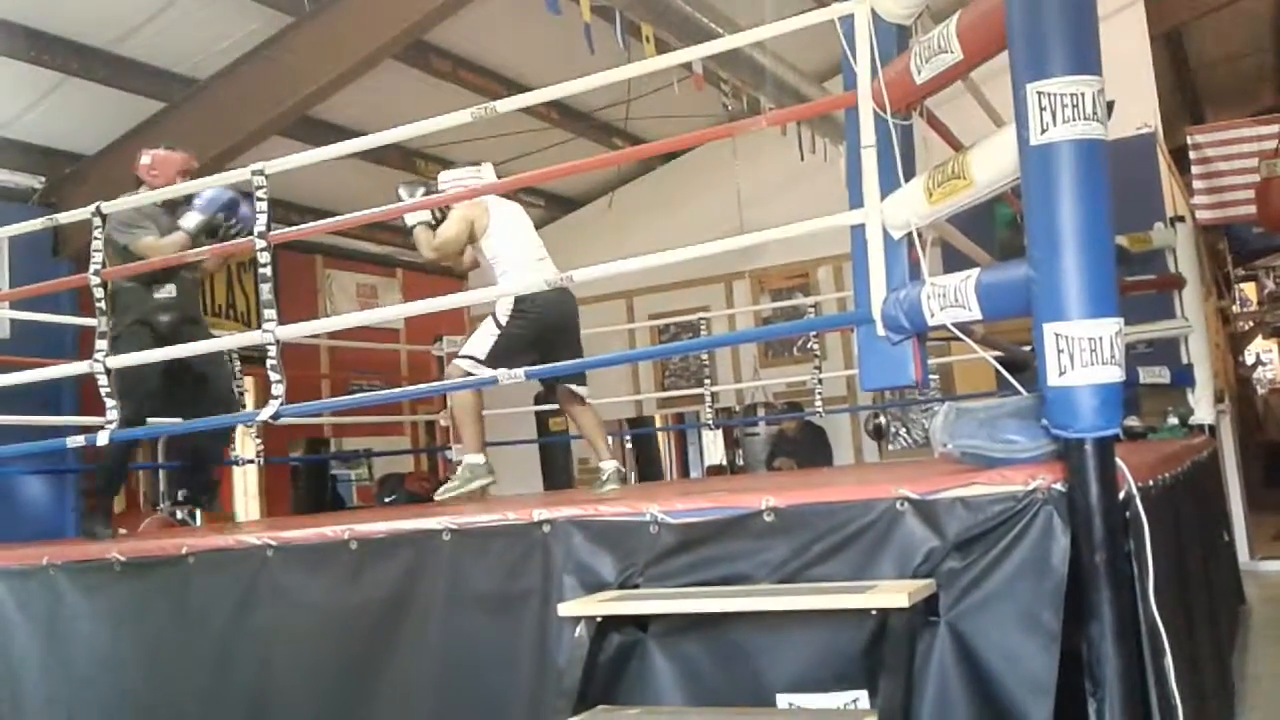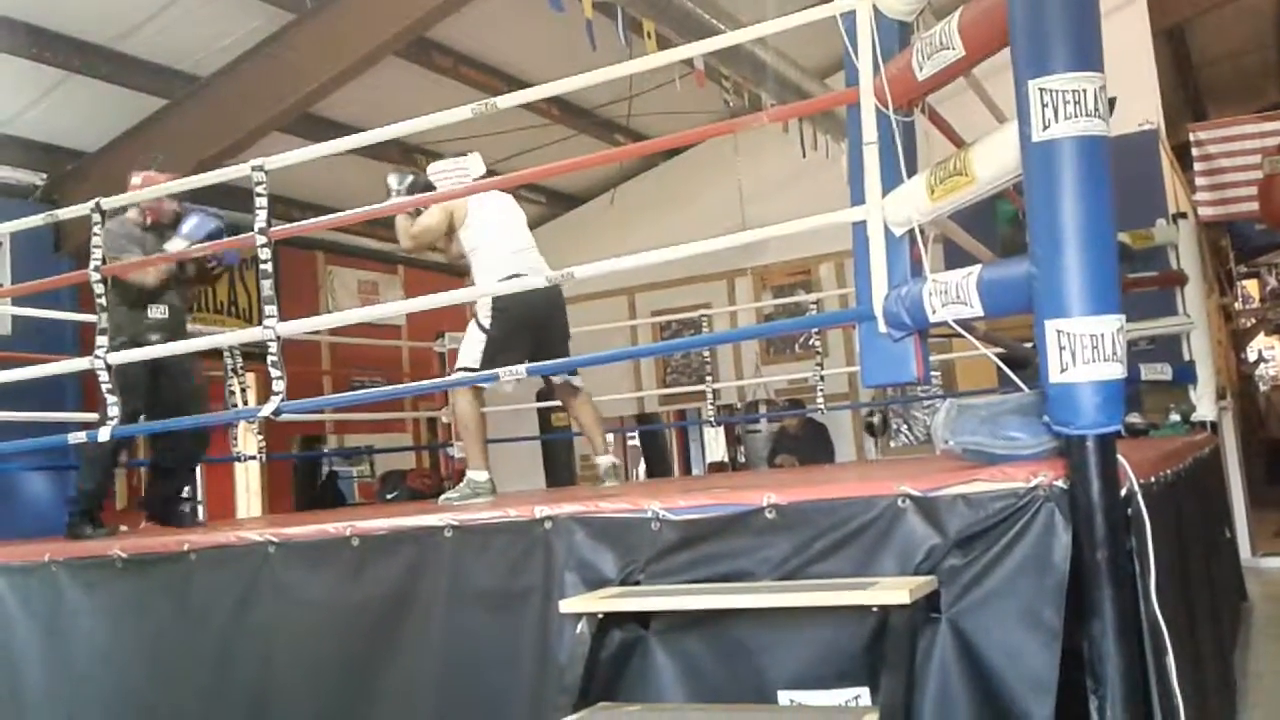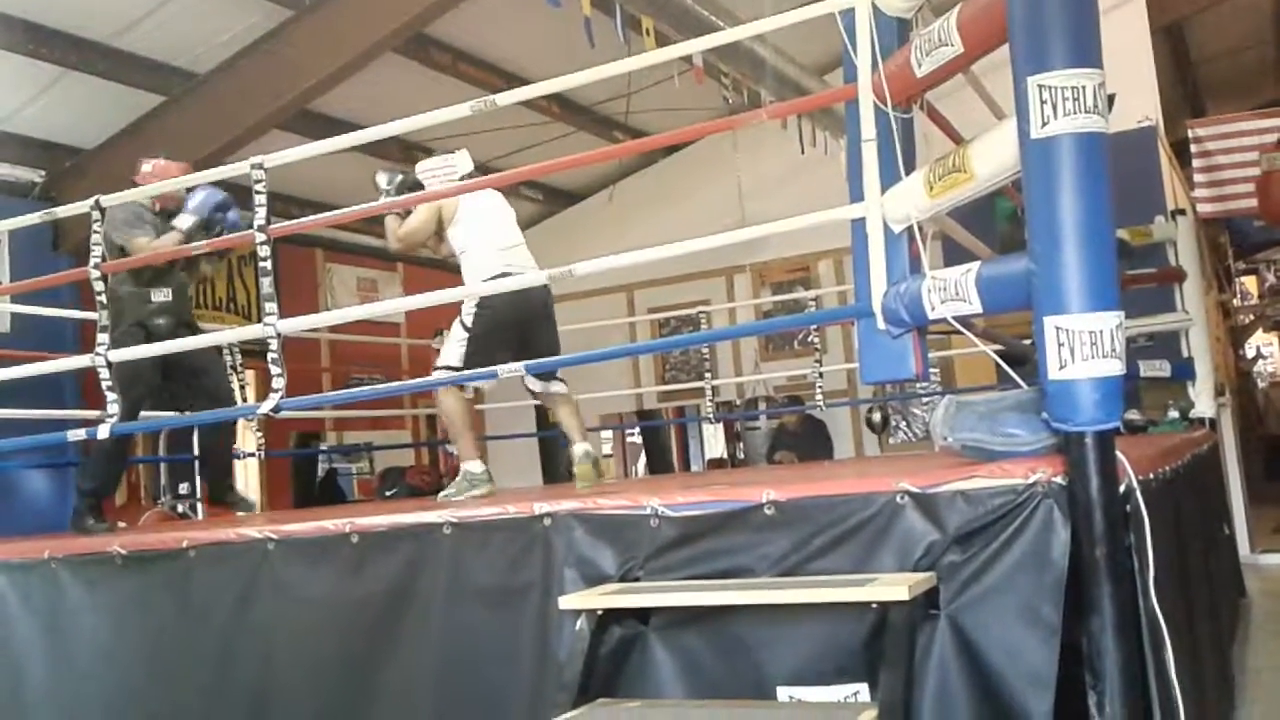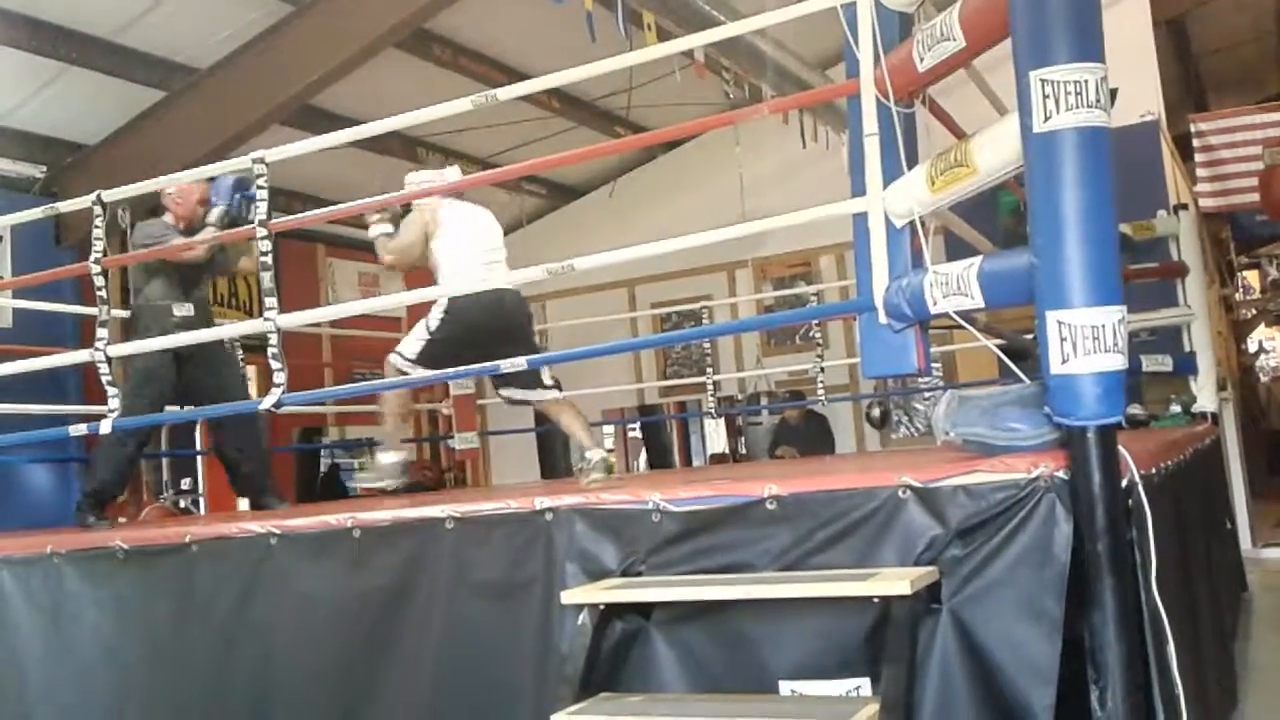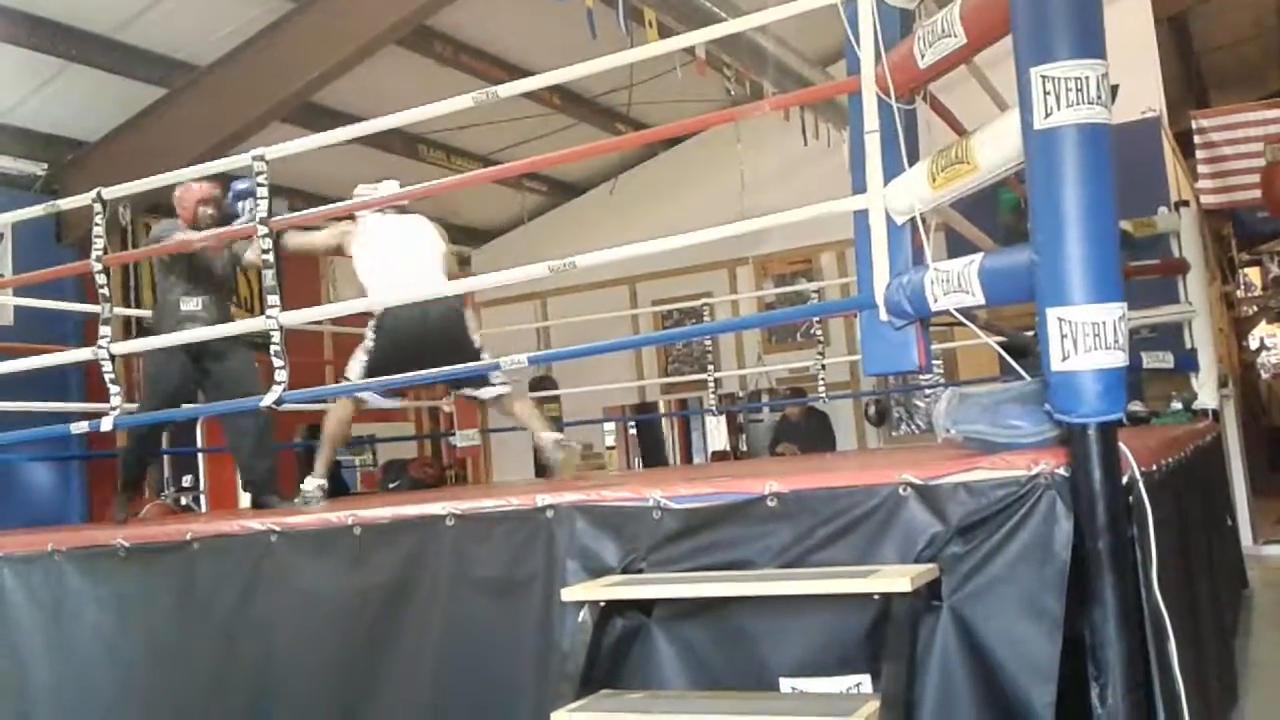
dt=0.2s
person 1, frame 1
left shoulder: (183, 213)
right shoulder: (126, 212)
left elbow: (206, 266)
right elbow: (161, 252)
left wrist: (231, 229)
right wrist: (198, 215)
left hip: (186, 326)
right hip: (141, 328)
left knee: (219, 403)
right knee: (130, 418)
left ankle: (195, 487)
right ankle: (97, 510)
person 1, frame 2
left shoulder: (172, 231)
right shoulder: (119, 230)
right elbow: (145, 278)
left wrist: (211, 267)
right wrist: (183, 243)
left hip: (169, 344)
right hip: (128, 343)
left knee: (194, 425)
right knee: (115, 424)
left ankle: (163, 503)
right ankle: (82, 515)
person 1, frame 3
left shoulder: (178, 222)
right shoulder: (123, 213)
left elbow: (202, 269)
right elbow: (154, 254)
left wrist: (224, 234)
right wrist: (191, 218)
left hip: (179, 329)
right hip: (135, 330)
left knee: (219, 402)
right knee: (123, 415)
left ankle: (221, 490)
right ankle: (87, 507)
person 1, frame 4
left shoulder: (212, 241)
right shoulder: (148, 231)
left elbow: (251, 264)
right elbow: (193, 252)
left wrist: (251, 219)
right wrist: (221, 211)
left hip: (201, 343)
left knee: (239, 413)
right knee: (135, 422)
left ankle: (259, 494)
right ankle: (91, 507)
person 1, frame 5
left shoulder: (230, 239)
right shoulder: (164, 231)
right elbow: (196, 248)
left hip: (220, 341)
right hip: (172, 342)
left knee: (250, 407)
right knee: (154, 415)
left ankle: (263, 491)
right ankle: (128, 490)
person 2, frame 1
left shoulder: (469, 208)
right shoulder: (510, 208)
left elbow: (433, 253)
right elbow: (463, 262)
left wrist: (416, 217)
right wrist: (435, 219)
left hip: (527, 302)
right hip: (561, 299)
left knee: (461, 374)
right knee: (571, 393)
left ankle: (474, 464)
right ankle: (611, 471)
person 2, frame 2
left shoulder: (451, 200)
right shoulder: (504, 198)
left elbow: (411, 241)
left wrist: (401, 207)
left hip: (506, 294)
right hip: (546, 290)
left knee: (466, 386)
right knee: (566, 384)
left ankle: (479, 479)
right ankle: (607, 466)
person 2, frame 3
left shoulder: (442, 199)
right shoulder: (494, 197)
left elbow: (399, 241)
left wrist: (391, 206)
right wrist: (412, 210)
left hip: (494, 294)
right hip: (535, 291)
left knee: (448, 382)
right knee: (549, 386)
left ankle: (474, 472)
right ankle: (582, 451)
person 2, frame 4
left shoulder: (429, 213)
right shoulder: (484, 215)
left elbow: (394, 259)
left wrist: (380, 229)
right wrist: (404, 231)
left hip: (462, 306)
right hip: (509, 304)
left knee: (397, 369)
right knee: (544, 394)
left ankle: (391, 459)
right ankle: (595, 457)
person 2, frame 5
left shoulder: (354, 230)
right shoulder: (427, 227)
left elbow: (293, 242)
right elbow: (451, 273)
left hip: (395, 320)
right hip: (445, 313)
left knee: (349, 397)
right knee: (496, 387)
left ankle: (315, 484)
right ankle: (552, 443)
